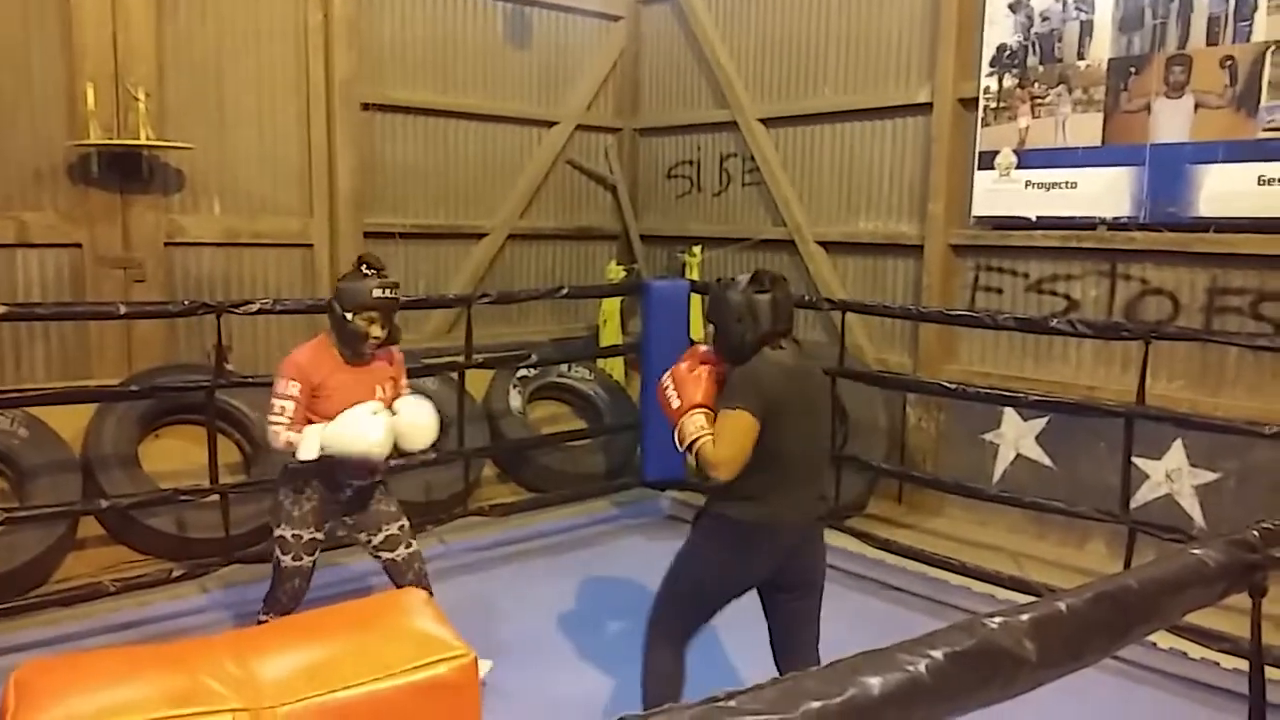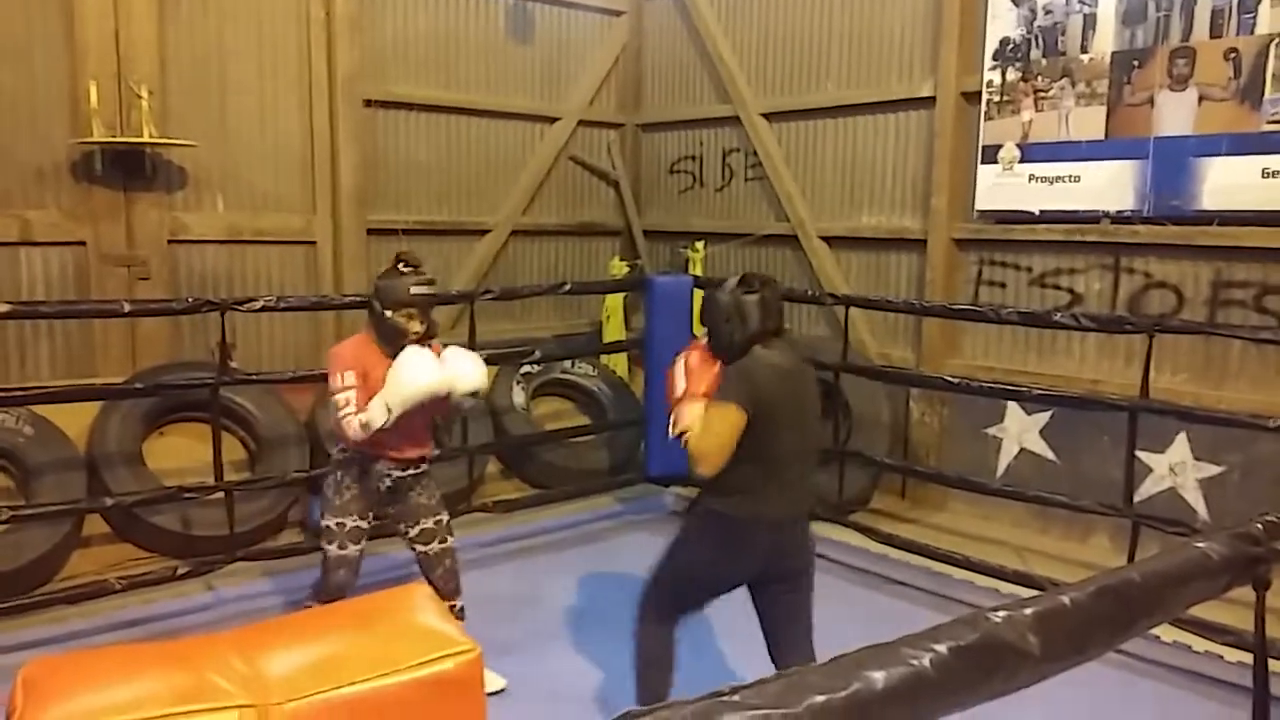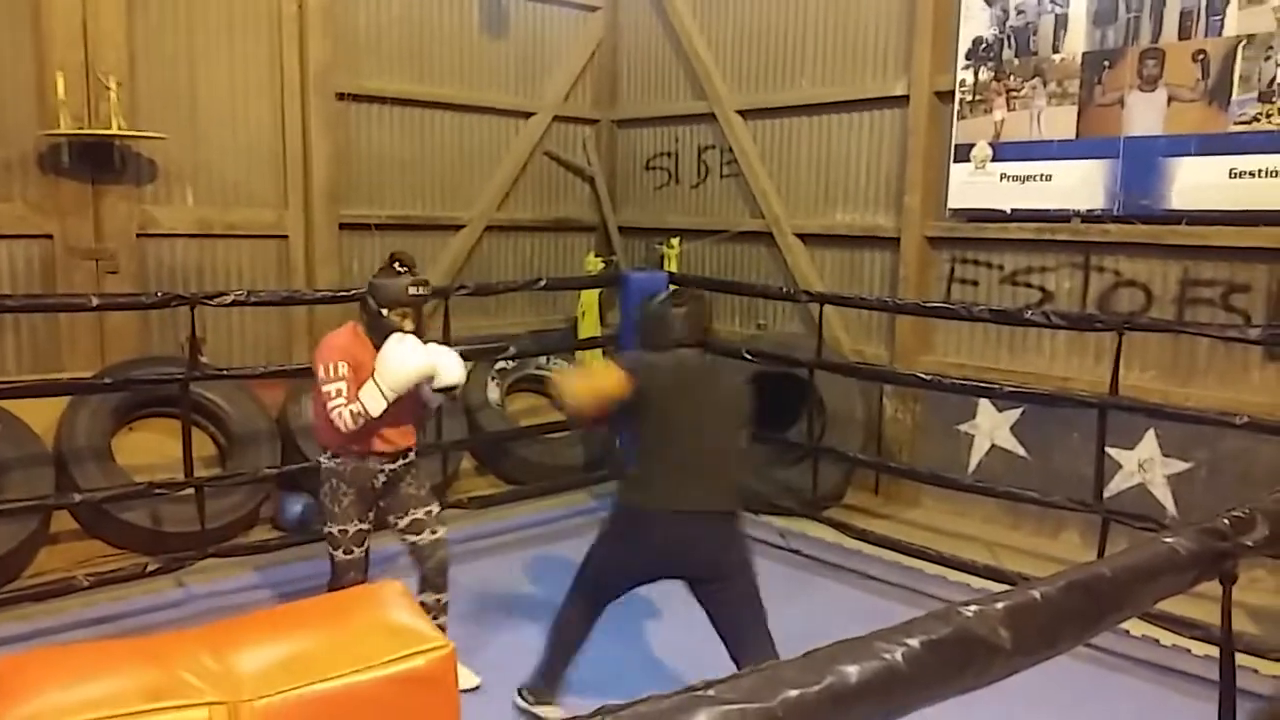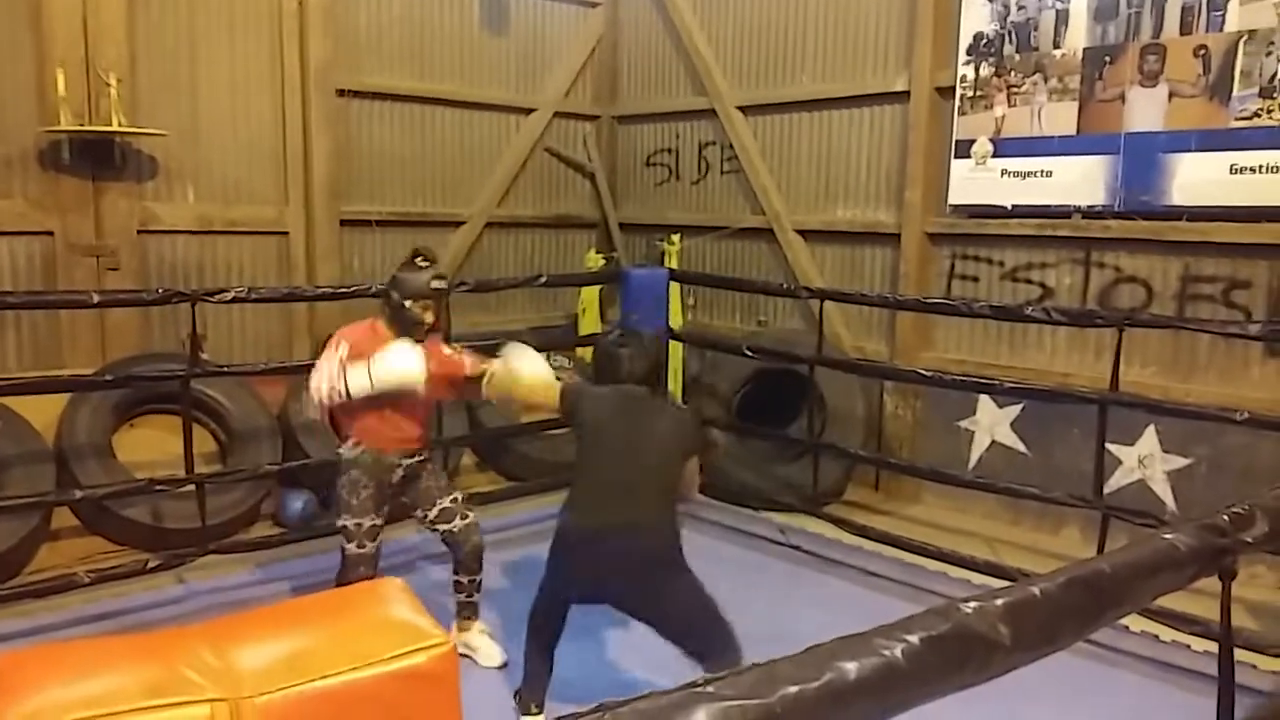
dt=0.2s
person 1, frame 1
left shoulder: (389, 357)
right shoulder: (304, 363)
left elbow: (399, 407)
right elbow: (279, 434)
left wrist: (409, 419)
right wrist: (332, 443)
left hip: (365, 482)
right hip: (310, 482)
left knee: (411, 570)
right knee: (287, 591)
person 1, frame 2
left shoulder: (429, 351)
right shoulder: (349, 355)
left elbow: (439, 415)
right elbow: (354, 428)
left wrist: (456, 390)
right wrist: (397, 398)
left hip: (413, 473)
right hip: (357, 471)
left knee: (443, 565)
right knee: (338, 577)
person 1, frame 3
left shoulder: (407, 345)
right shoulder: (338, 347)
right elbow: (343, 419)
left wrist: (434, 382)
right wrist: (386, 384)
left hip: (401, 464)
right hip: (349, 469)
left knee: (435, 555)
right knee: (349, 576)
person 1, frame 4
left shoulder: (431, 347)
right shoulder: (355, 338)
left elbow: (471, 370)
right elbow: (320, 393)
right wrist: (373, 376)
left hip: (419, 461)
right hip: (366, 463)
left knee: (468, 539)
right knee: (358, 569)
left ankle: (469, 630)
person 2, frame 1
left shoulder: (751, 379)
right shoulder: (811, 374)
left elbow: (721, 467)
left wrist: (692, 413)
right wrist: (719, 394)
left hip: (737, 533)
right hip: (803, 537)
left knee: (665, 633)
right knee: (800, 662)
person 2, frame 2
left shoulder: (744, 377)
right shoulder: (801, 374)
left elbow: (707, 463)
left wrist: (690, 403)
left hip: (727, 528)
right hip: (789, 534)
left knee: (655, 613)
right knee: (795, 657)
person 2, frame 3
left shoulder: (649, 369)
right shoulder: (734, 386)
left elbow: (576, 396)
left wrist: (565, 378)
left hip: (645, 524)
right hip: (714, 531)
left knee: (584, 598)
right knee: (755, 648)
person 2, frame 4
left shoulder: (588, 400)
right shoulder: (684, 423)
left elbow: (516, 389)
left wrist: (494, 373)
left hip: (580, 549)
right hip: (652, 556)
left knee: (546, 613)
right knee: (722, 654)
